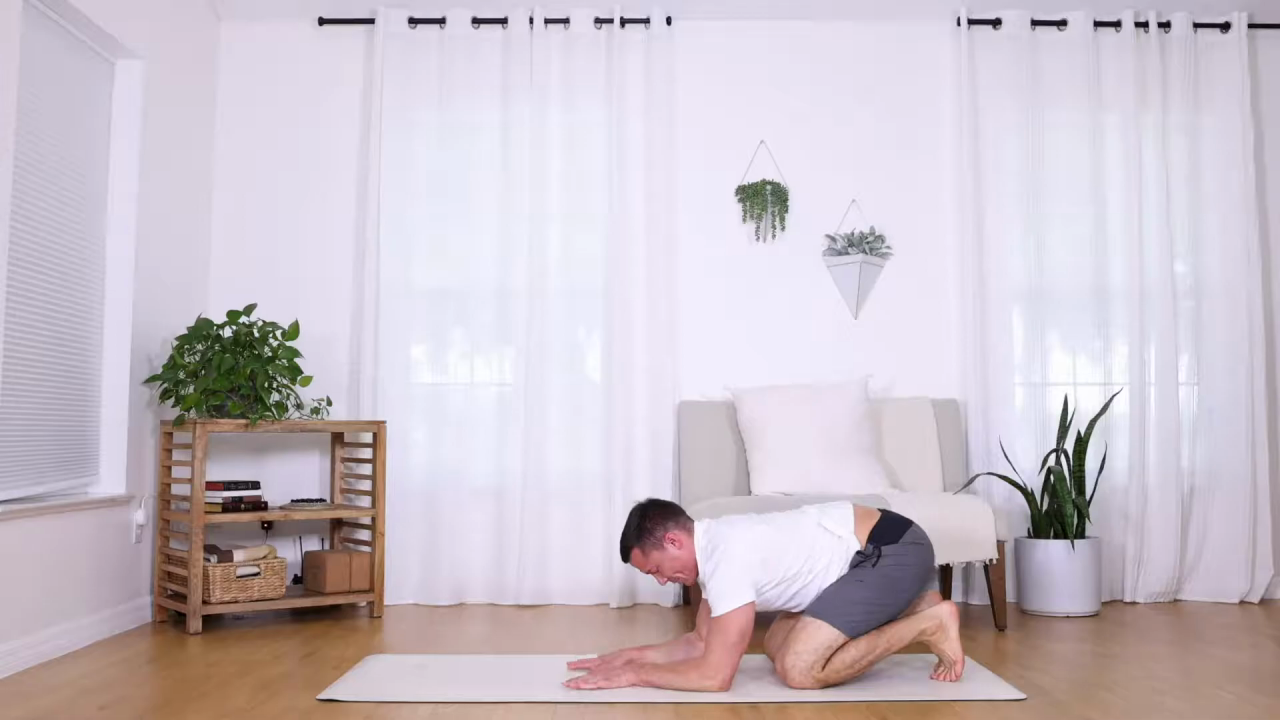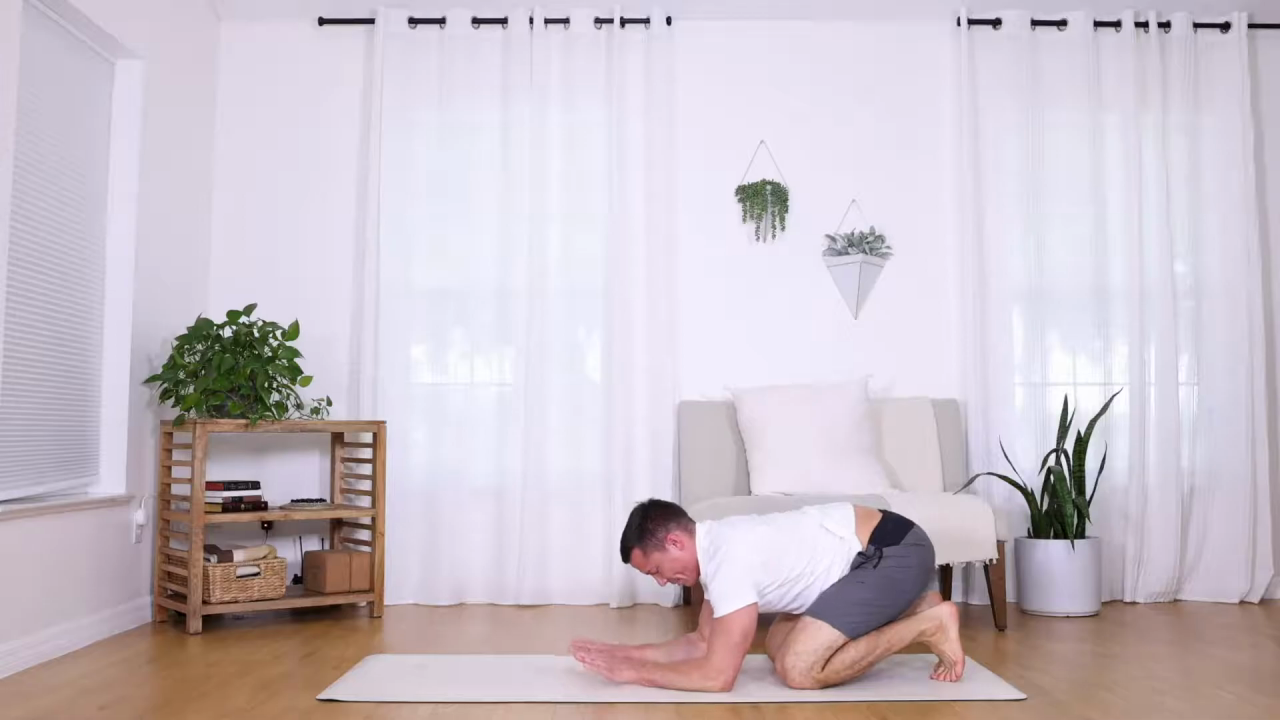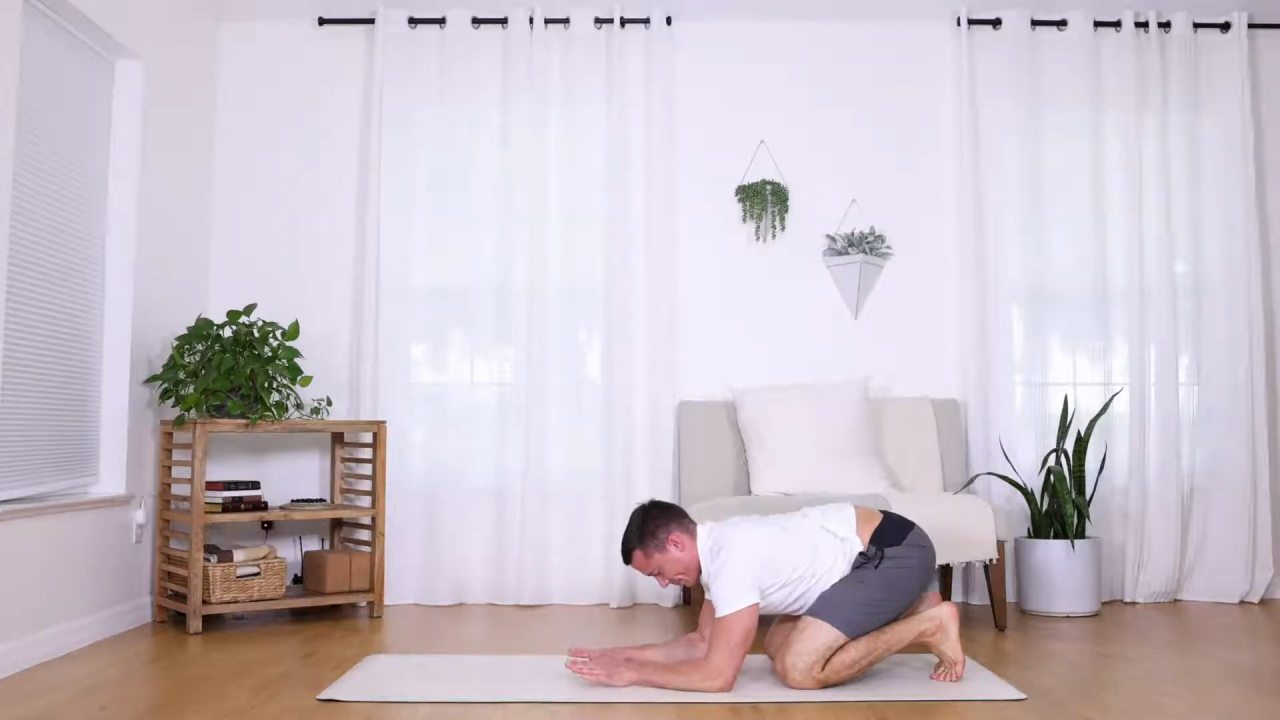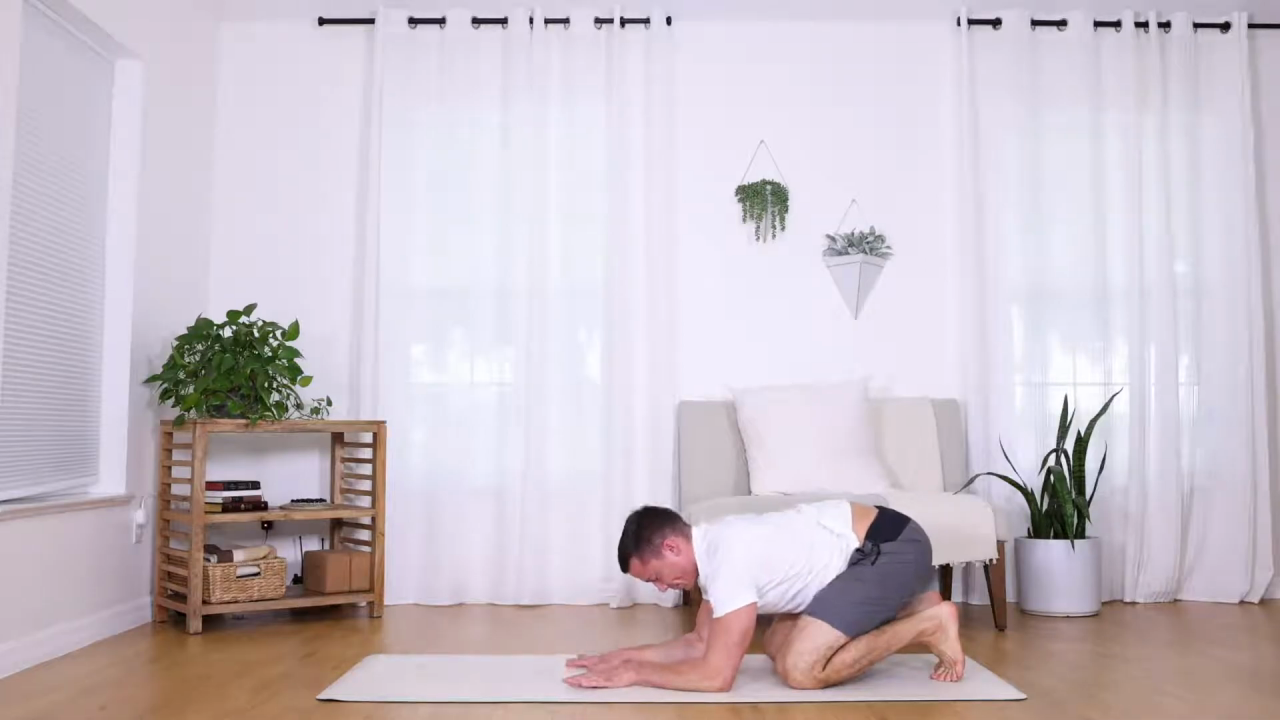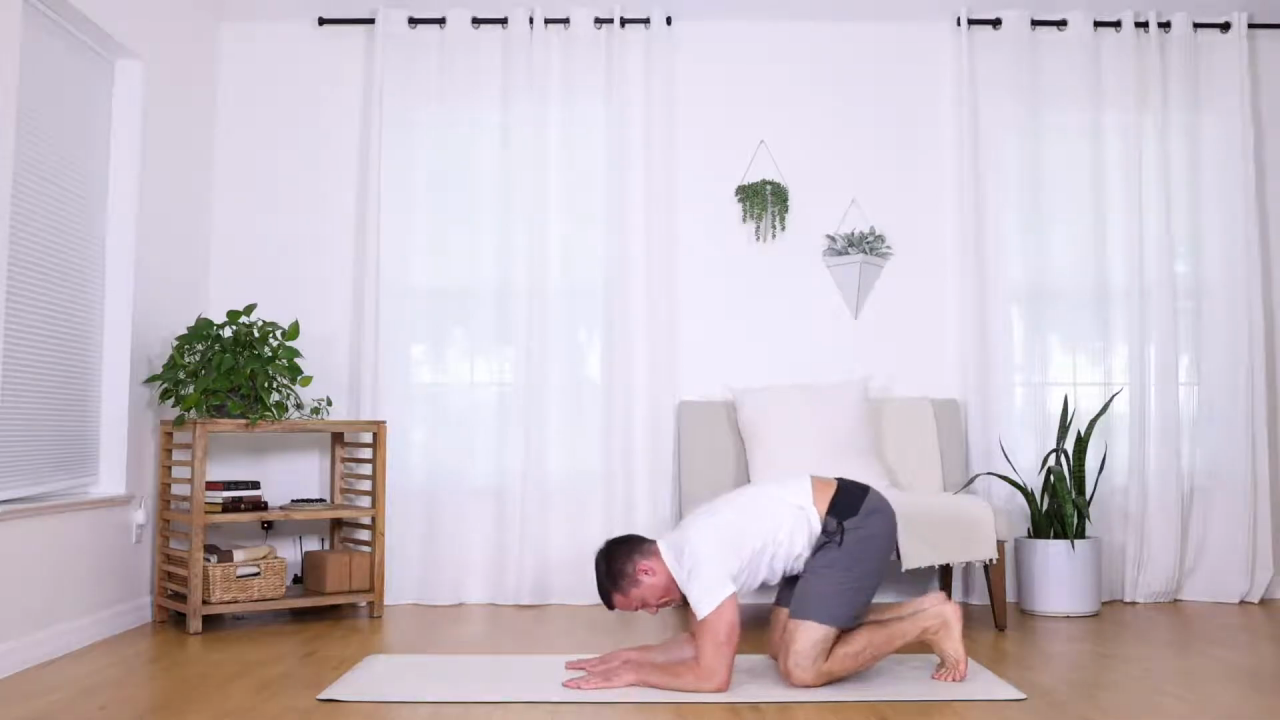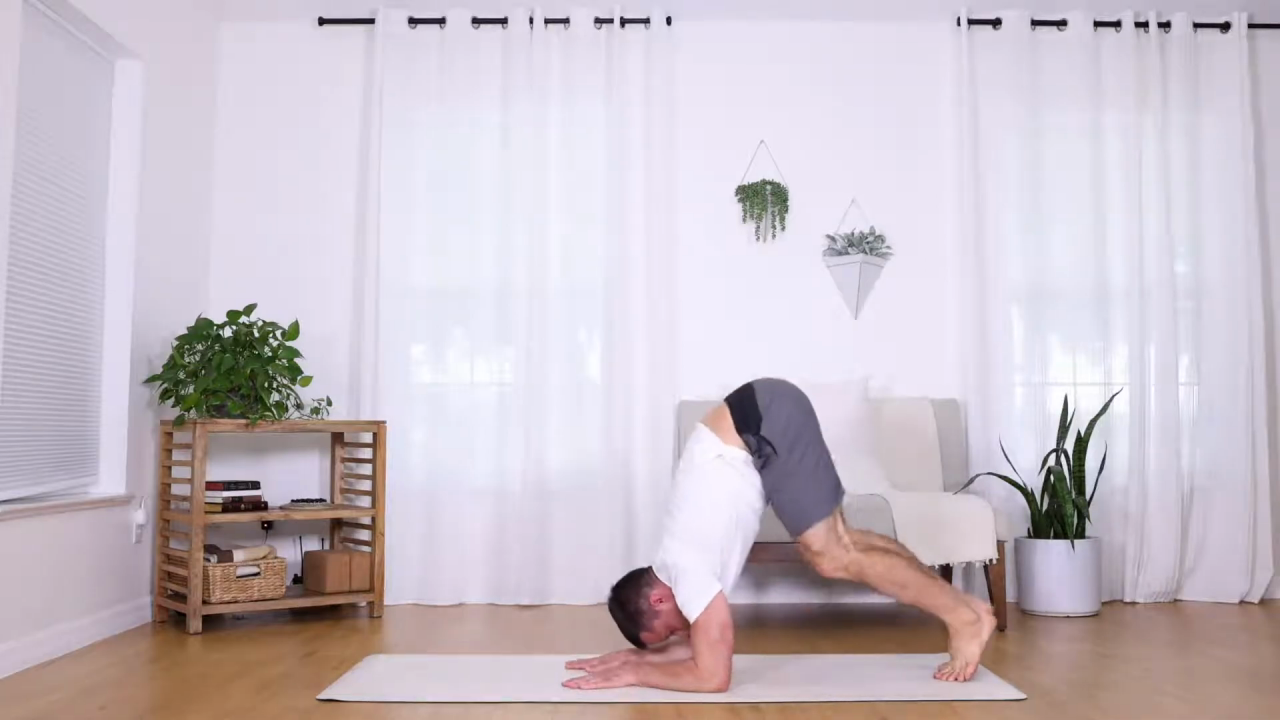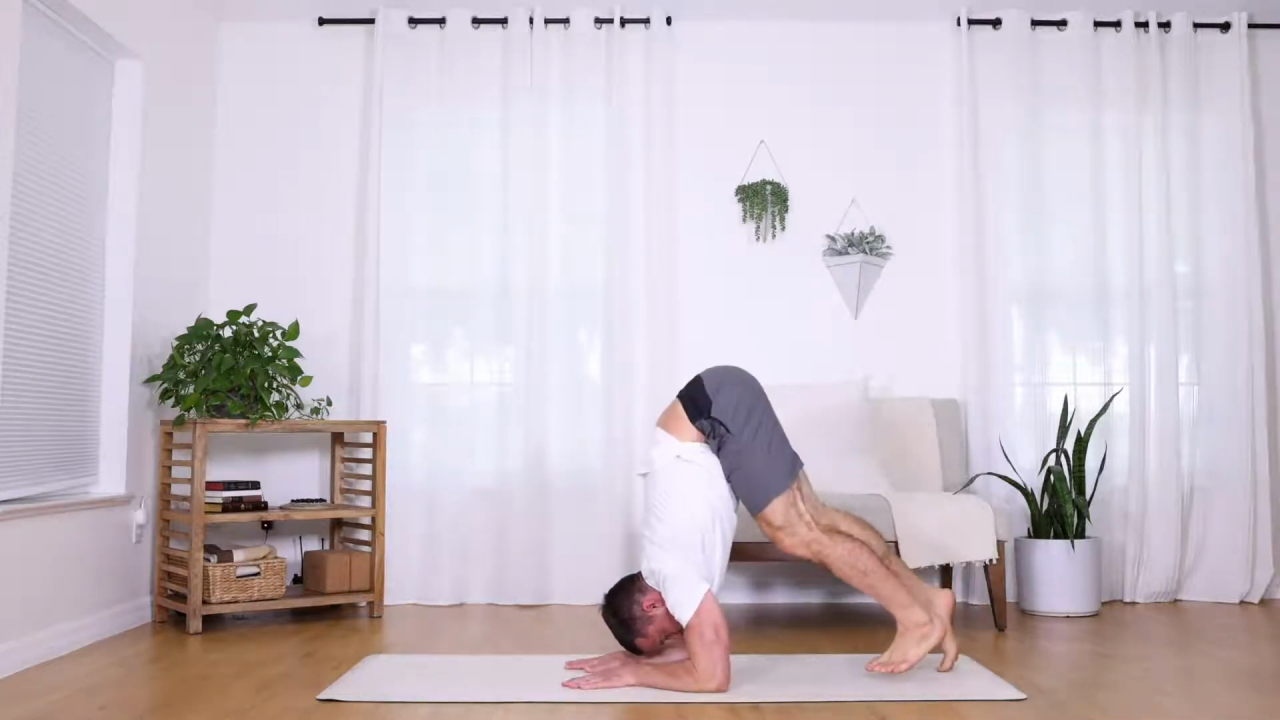
dt=0.7s
person 1, frame 1
left shoulder: (727, 557)
right shoulder: (714, 543)
left elbow: (715, 675)
right elbow: (701, 642)
left wrist: (633, 675)
right wrist: (626, 655)
left hip: (895, 551)
right hip: (874, 549)
left knee: (799, 669)
right knee: (777, 647)
left ankle: (929, 622)
right ankle: (913, 606)
person 1, frame 2
left shoulder: (728, 559)
right shoulder: (716, 544)
left elbow: (717, 676)
right elbow: (703, 642)
left wrist: (635, 671)
right wrist: (626, 652)
left hip: (895, 552)
right hip: (873, 550)
left knee: (798, 669)
right knee: (778, 647)
left ankle: (928, 624)
right ankle: (914, 607)
person 1, frame 3
left shoulder: (730, 559)
right shoulder: (716, 545)
left elbow: (717, 675)
right elbow: (703, 642)
left wrist: (633, 673)
right wrist: (624, 654)
left hip: (896, 551)
right hip: (873, 550)
left knee: (799, 668)
right knee: (779, 646)
left ankle: (929, 624)
right ankle: (913, 607)
person 1, frame 4
left shoulder: (727, 560)
right shoulder: (712, 547)
left elbow: (716, 675)
right elbow: (702, 643)
left wrist: (633, 674)
right wrist: (625, 655)
left hip: (892, 548)
right hip: (867, 547)
left knee: (800, 669)
right knee: (778, 648)
left ankle: (929, 624)
right ankle: (913, 609)
person 1, frame 5
left shoulder: (698, 561)
right shoulder: (686, 550)
left elbow: (712, 676)
right elbow: (700, 642)
left wrist: (633, 673)
right wrist: (627, 655)
left hip: (855, 524)
right hip: (840, 523)
left knee: (802, 668)
right knee: (785, 647)
left ankle: (931, 622)
right ankle: (920, 609)
person 1, frame 6
left shoulder: (686, 571)
right shoulder: (681, 564)
left elbow: (713, 676)
right elbow: (705, 643)
left wrist: (635, 673)
right wrist: (632, 656)
left hip: (766, 418)
right hip: (761, 418)
left knee: (832, 557)
right knee: (835, 546)
left ankle: (965, 619)
right ankle: (964, 606)
person 1, frame 7
left shoulder: (674, 575)
left elbow: (712, 677)
right elbow: (699, 641)
left wrist: (633, 673)
right wrist: (629, 657)
right hip: (715, 409)
left knee: (798, 535)
right knee: (813, 519)
left ankle: (916, 619)
right ankle: (926, 598)
